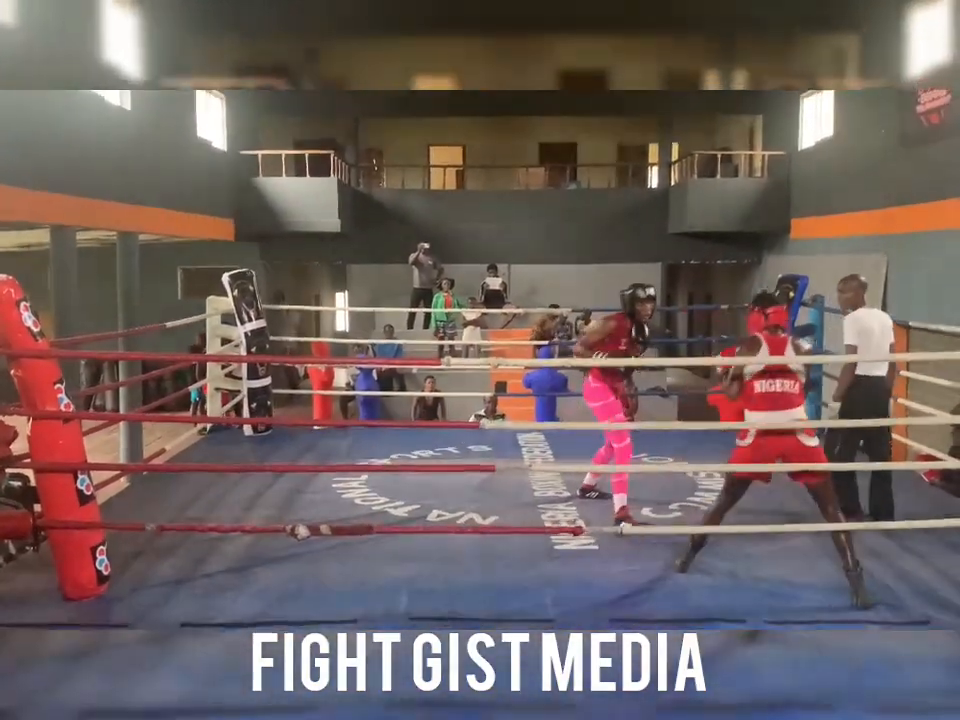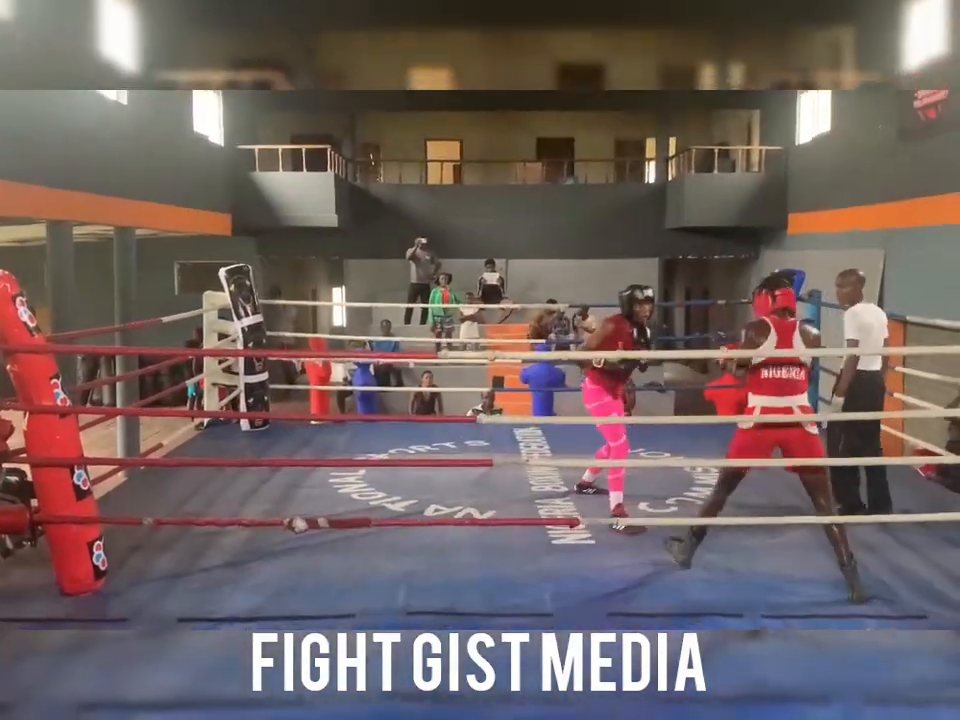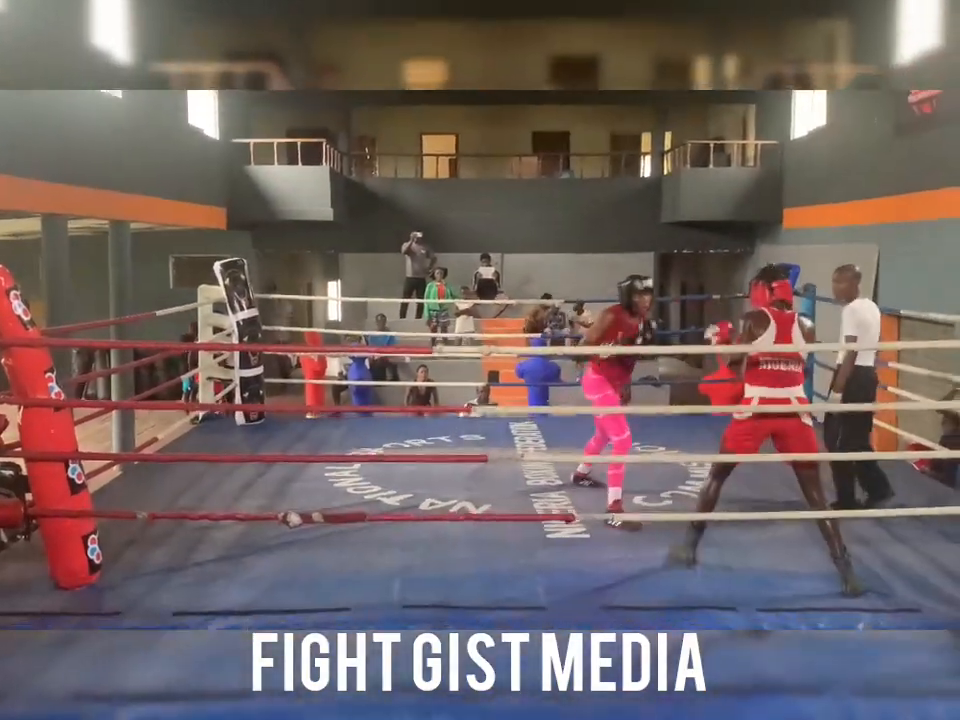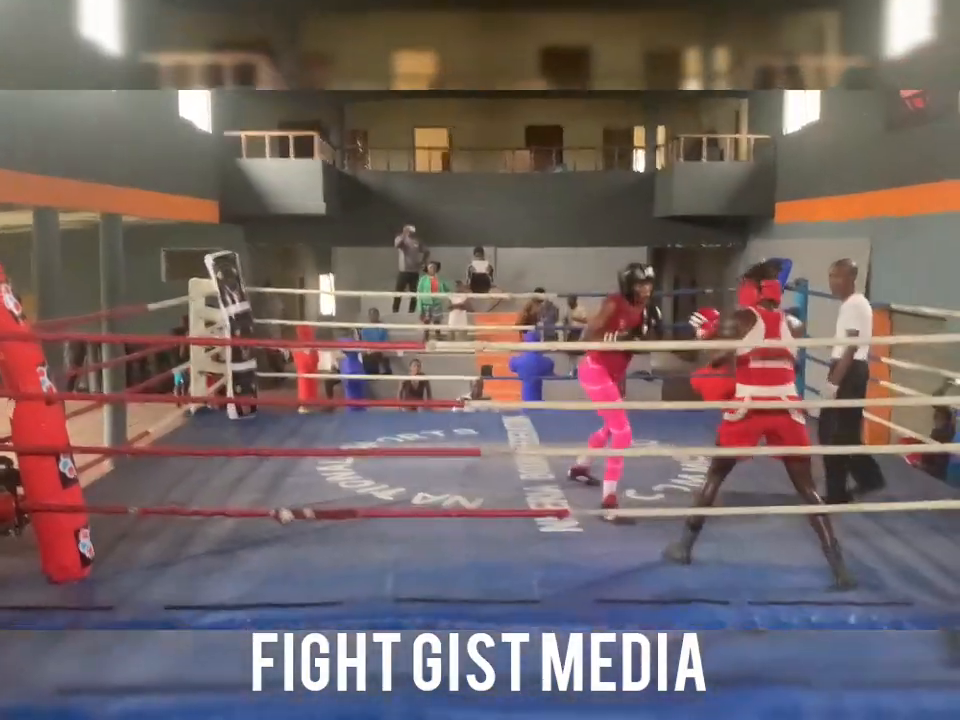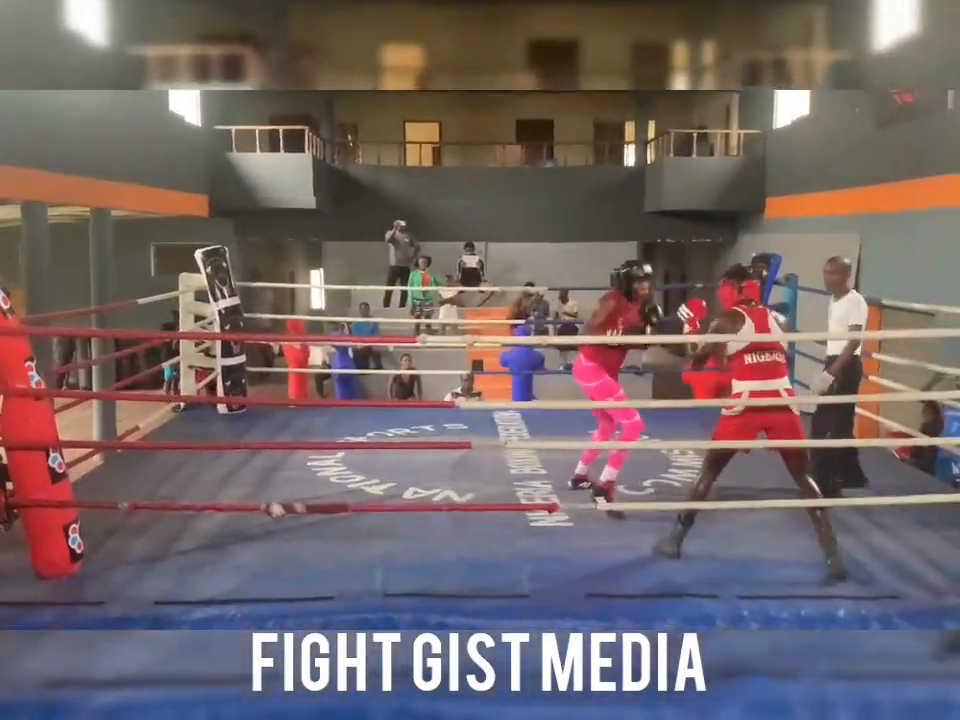
dt=0.1s
person 1, frame 1
left shoulder: (749, 345)
right shoulder: (802, 349)
left elbow: (733, 393)
left wrist: (730, 373)
left hip: (758, 436)
right hip: (798, 435)
left knee: (726, 499)
right knee: (830, 509)
left ankle: (686, 557)
right ankle: (857, 584)
person 1, frame 2
left shoulder: (756, 329)
right shoulder: (810, 334)
left elbow: (742, 369)
left hip: (759, 419)
right hip: (799, 421)
left knee: (725, 486)
right knee: (822, 500)
left ankle: (686, 548)
right ankle: (852, 578)
person 1, frame 3
left shoulder: (753, 319)
right shoulder: (806, 327)
left elbow: (735, 360)
left wrist: (722, 340)
left hip: (754, 411)
right hip: (793, 413)
left knee: (717, 476)
right knee: (814, 493)
left ankle: (689, 545)
right ankle: (846, 571)
person 1, frame 4
left shoulder: (741, 320)
right shoulder: (792, 325)
left elbow: (717, 363)
left wrist: (712, 337)
left hip: (747, 410)
right hip: (786, 411)
left knee: (715, 477)
right knee: (806, 488)
left ankle: (685, 544)
right ankle: (837, 564)
person 1, frame 5
left shoulder: (727, 319)
right shoulder: (775, 319)
left elbow: (697, 362)
left hip: (745, 405)
right hip: (783, 404)
left knee: (709, 472)
right knee: (803, 478)
left ankle: (675, 539)
right ankle: (832, 554)
person 2, frame 1
left shoulder: (637, 327)
right shoulder: (613, 323)
right elbow: (579, 348)
left wrist: (639, 345)
right wrist: (604, 360)
left hip: (613, 388)
right hip: (598, 387)
left knee: (613, 443)
right knee: (624, 446)
left ankle: (587, 486)
right ankle: (621, 514)
person 2, frame 2
left shoulder: (640, 328)
right shoulder: (612, 324)
left elbow: (638, 364)
right elbow: (582, 352)
left wrist: (641, 350)
right wrist: (605, 362)
left hip: (613, 391)
right hip: (596, 389)
left knee: (612, 444)
right knee: (620, 446)
left ankle: (585, 482)
right ankle: (617, 514)
person 2, frame 3
left shoulder: (640, 319)
right shoulder: (612, 315)
left elbow: (634, 355)
right elbow: (584, 347)
left wrist: (641, 340)
right wrist: (612, 351)
left hip: (615, 382)
right hip: (598, 380)
left knee: (604, 434)
right knee: (623, 440)
left ankle: (581, 473)
right ankle: (614, 509)
person 2, frame 4
left shoulder: (637, 308)
right shoulder: (613, 304)
left elbow: (635, 341)
right elbow: (587, 337)
left wrist: (644, 327)
right wrist: (620, 337)
left hip: (609, 373)
right hip: (596, 371)
left knee: (610, 429)
right knee: (622, 434)
left ankle: (580, 468)
right ankle: (608, 502)
person 2, frame 5
left shoulder: (636, 306)
right shoulder: (612, 301)
left elbow: (632, 338)
right elbow: (587, 332)
left wrist: (647, 326)
right wrist: (618, 335)
left hip: (601, 369)
right hip: (591, 368)
left knee: (607, 427)
right knee: (633, 424)
left ankle: (580, 475)
right ankle: (604, 485)
person 3, frame 1
left shoulder: (853, 319)
right shoulder: (884, 318)
left elbow: (851, 363)
right elbow: (892, 361)
left wrist: (836, 398)
right wrist: (888, 394)
left hip: (858, 387)
right hip: (880, 387)
left knee: (840, 451)
right knee: (880, 454)
left ankle: (850, 510)
right ankle: (882, 513)
person 3, frame 2
left shoulder: (853, 313)
right shoulder: (878, 312)
left elbow: (853, 357)
right elbow: (885, 354)
left wrist: (839, 393)
left hip: (857, 383)
right hip: (874, 380)
left knee: (842, 445)
right knee: (870, 445)
left ankle: (851, 505)
right ankle: (878, 503)
person 3, frame 3
left shoulder: (851, 310)
right shoulder: (871, 307)
left elbow: (851, 353)
left wrist: (837, 389)
left hip: (853, 377)
right hip: (868, 375)
left knee: (839, 440)
right knee: (858, 438)
left ankle: (846, 501)
right ankle: (878, 490)
person 3, frame 4
left shoulder: (852, 305)
right shoulder: (858, 302)
left elbow: (851, 347)
left wrist: (833, 381)
left hip: (848, 371)
right hip: (850, 370)
left knee: (832, 433)
right knee: (848, 431)
left ankle: (836, 492)
right ankle: (870, 476)
person 3, frame 5
left shoulder: (855, 301)
right shoulder: (836, 301)
left elbow: (853, 341)
left wrist: (830, 373)
right wrist: (826, 371)
left hip: (845, 368)
right hip: (836, 366)
left knee: (824, 427)
right knee: (838, 426)
left ankle: (825, 485)
right ankle: (851, 475)
